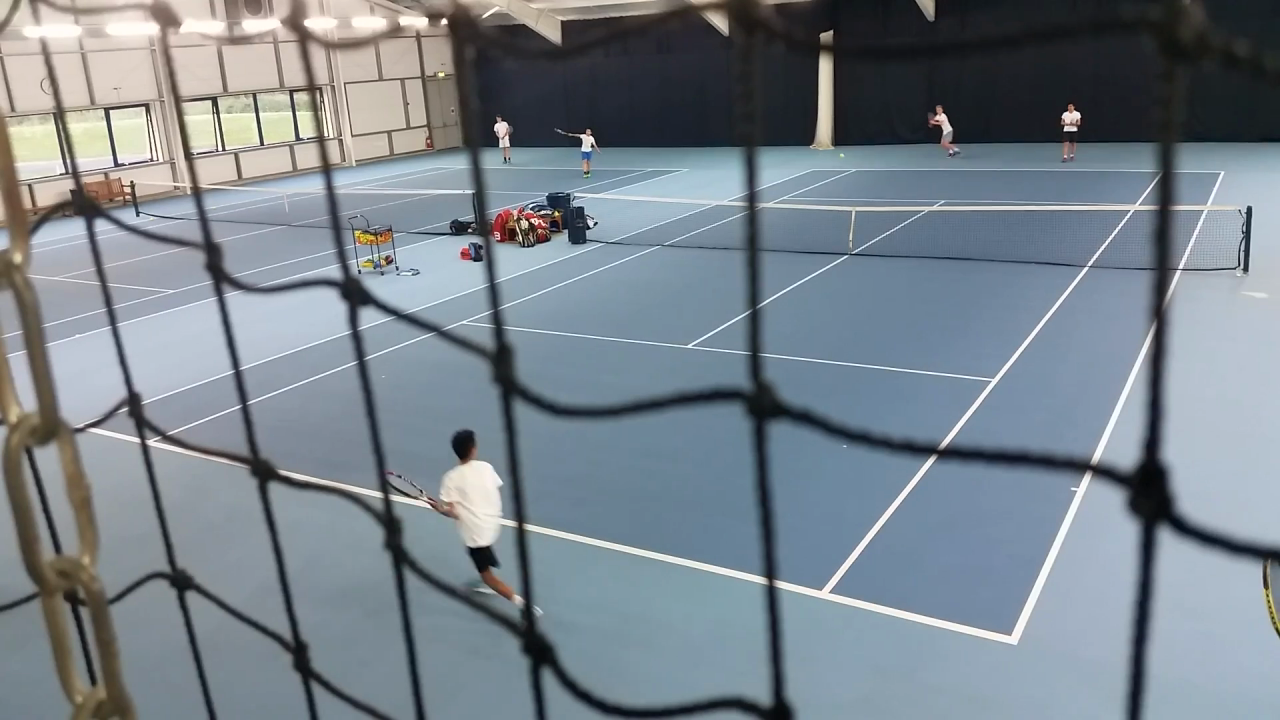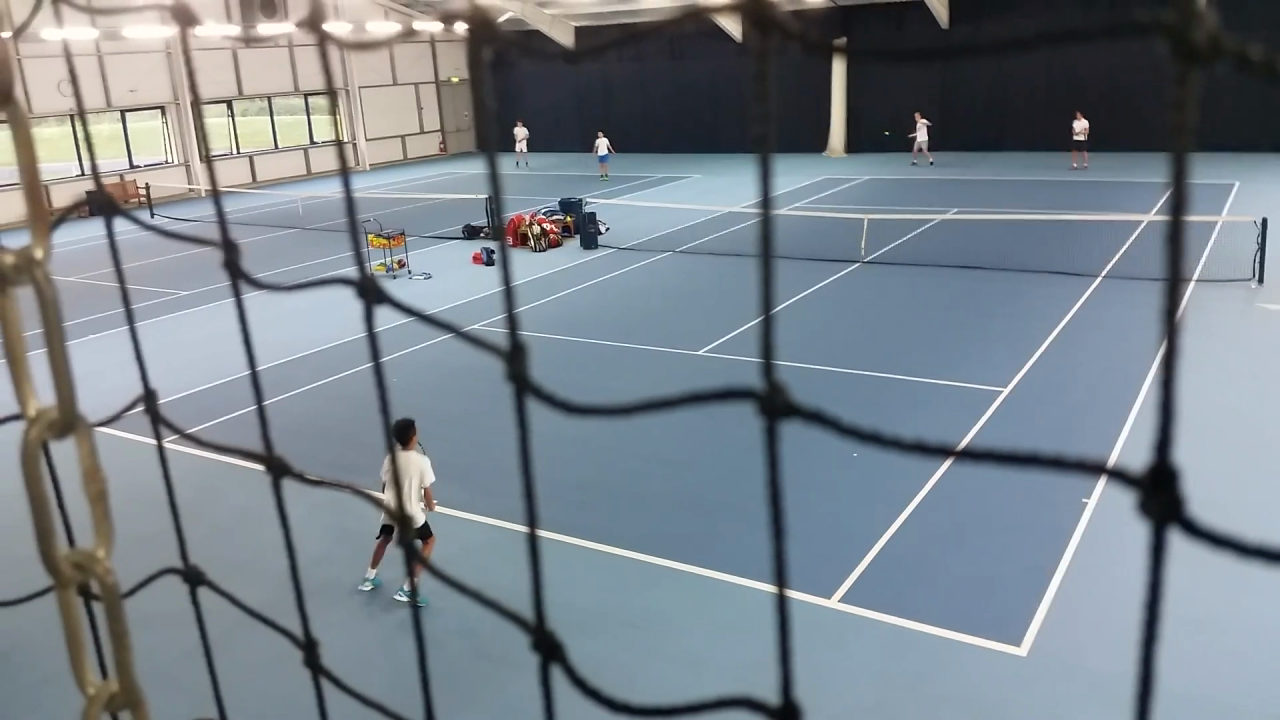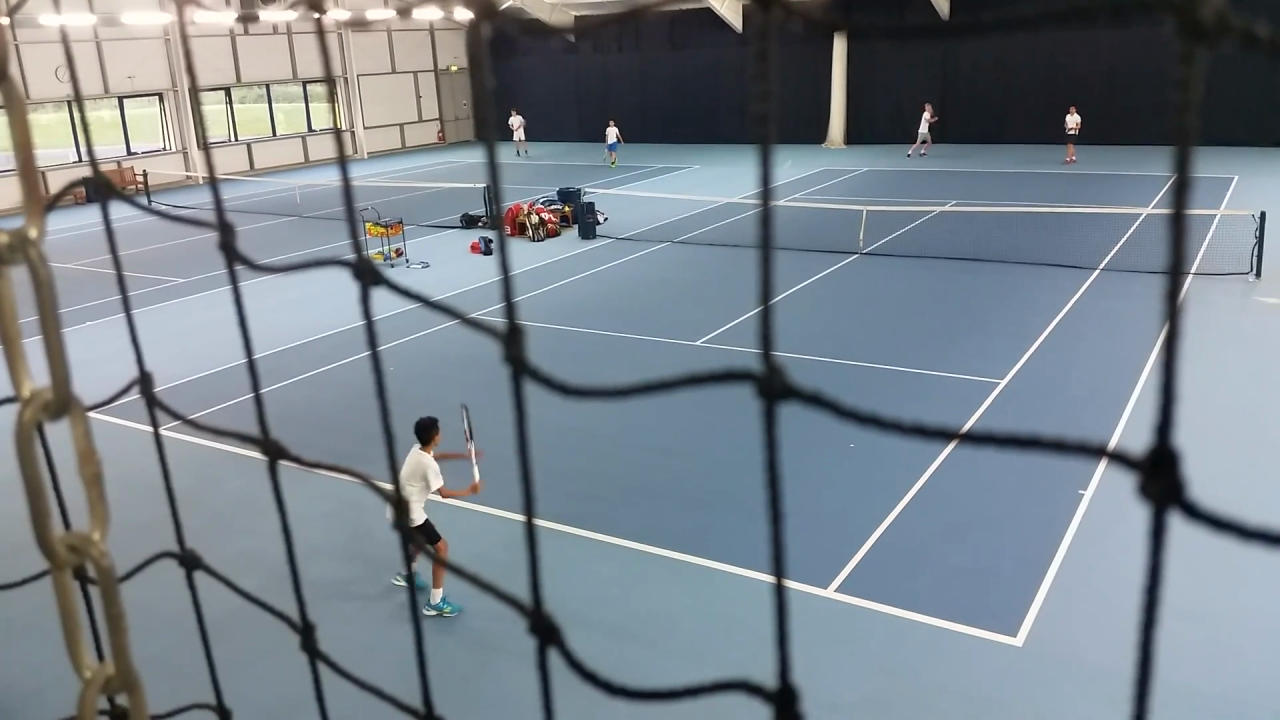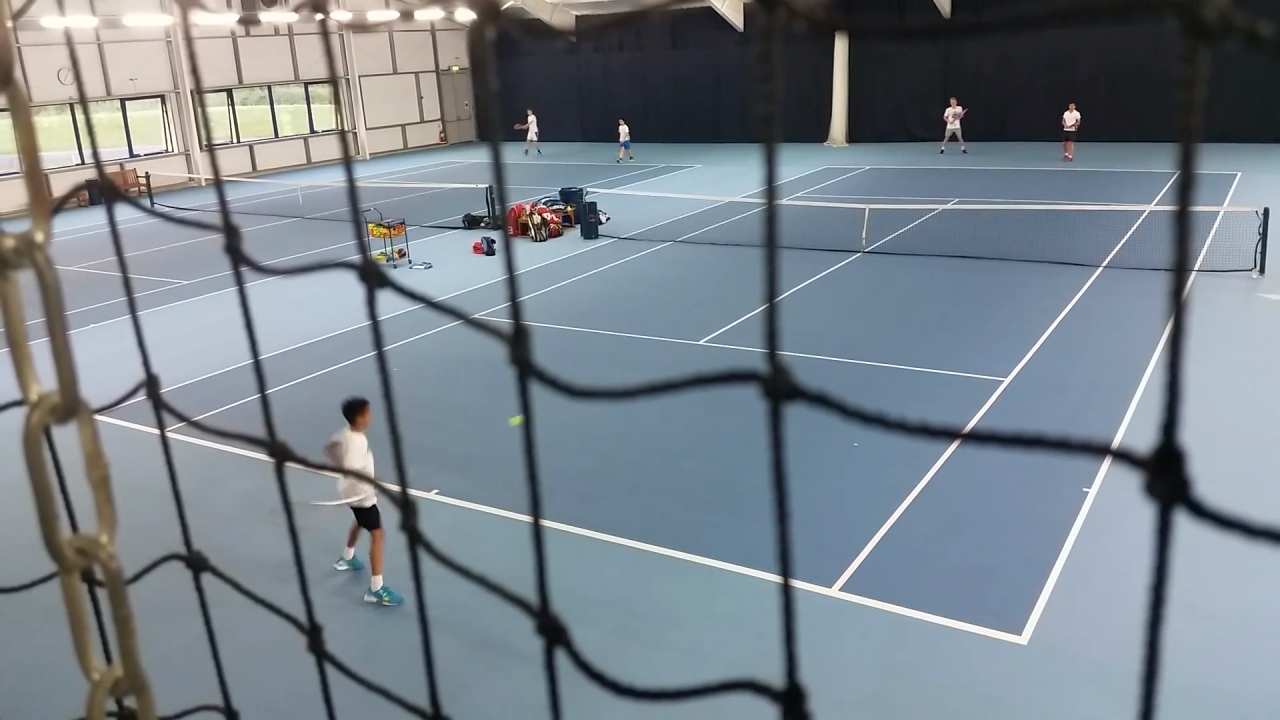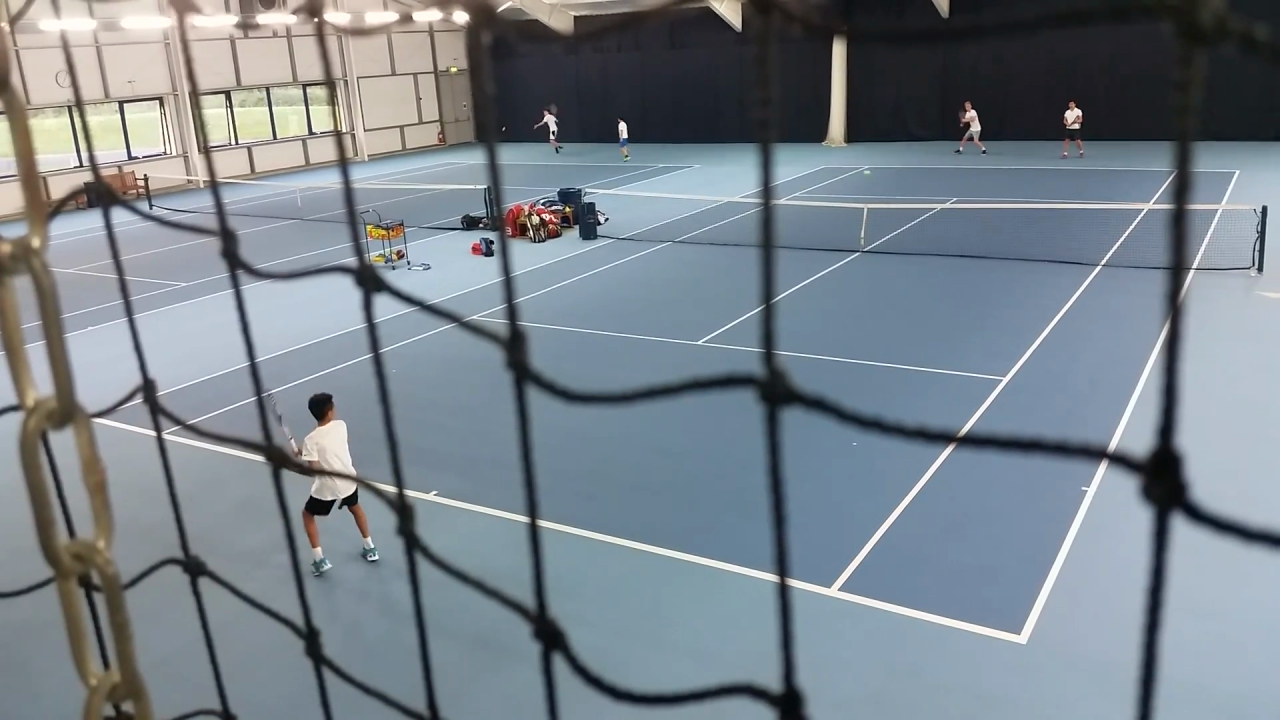
dt=0.7s
person 1, frame 1
left shoulder: (451, 478)
right shoulder: (486, 468)
left elbow: (452, 512)
right elbow: (497, 496)
left wrist: (436, 505)
left hip: (476, 531)
right hip: (492, 523)
left knee: (487, 575)
left ankle: (523, 605)
right ankle: (482, 584)
person 1, frame 2
left shoulder: (390, 459)
right shoulder: (422, 462)
left elbow: (385, 487)
right elbow: (427, 493)
right wrist: (430, 504)
left hip: (390, 512)
right hip: (411, 515)
left knee: (384, 540)
right knee: (429, 542)
left ankle: (369, 579)
right ankle: (408, 589)
person 1, frame 3
left shoulder: (417, 451)
right shoulder: (428, 465)
left elbow: (437, 456)
right elbow: (444, 493)
left wrist: (462, 455)
right wrist: (469, 491)
right hip: (408, 514)
left knee: (424, 538)
right knee: (441, 548)
left ankle: (406, 574)
right ankle: (436, 602)
person 1, frame 4
left shoulder: (344, 435)
right shoulder: (354, 442)
left elbow: (330, 450)
right elbow: (352, 472)
left hip: (356, 492)
right hip: (359, 494)
left knee: (361, 522)
right knee: (377, 534)
left ankle: (347, 558)
right ankle: (376, 589)
person 1, frame 5
left shoulder: (311, 439)
right shoulder: (340, 425)
left elbow: (313, 469)
right wrist: (304, 453)
left hip: (326, 487)
right hip: (348, 481)
left knee: (307, 515)
right knee: (355, 507)
left ankle: (319, 559)
right ankle: (370, 548)
